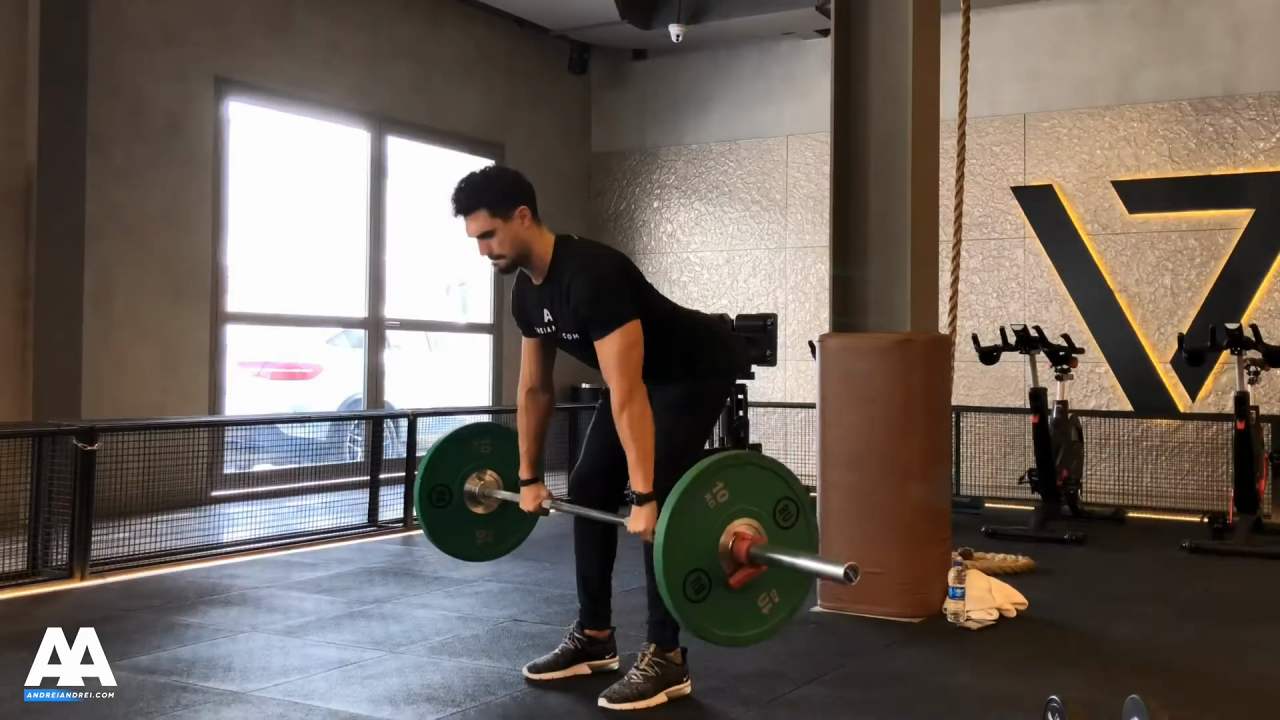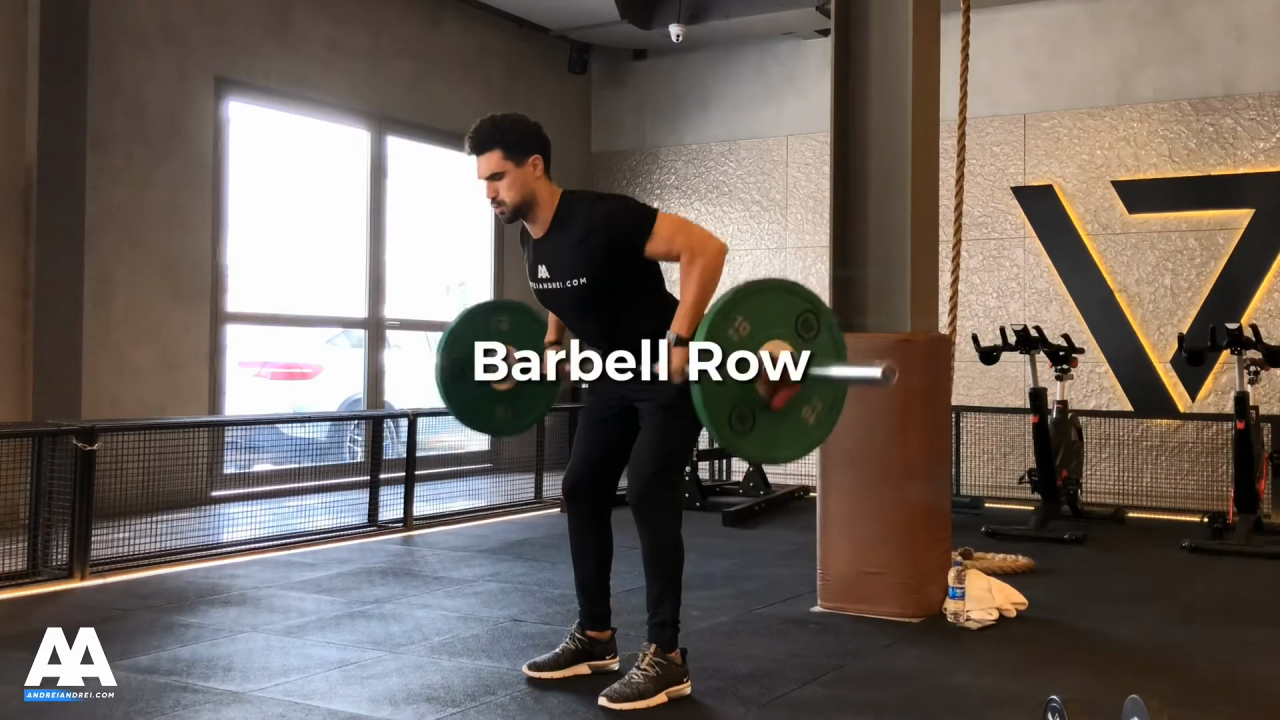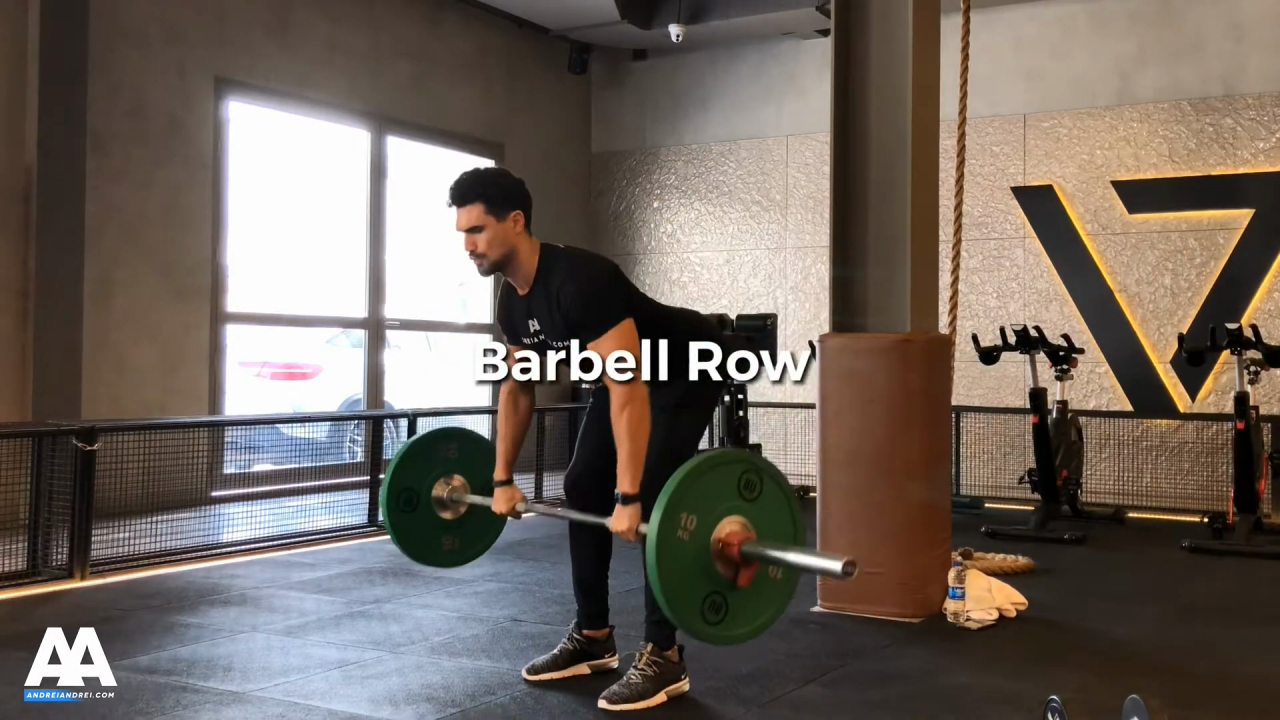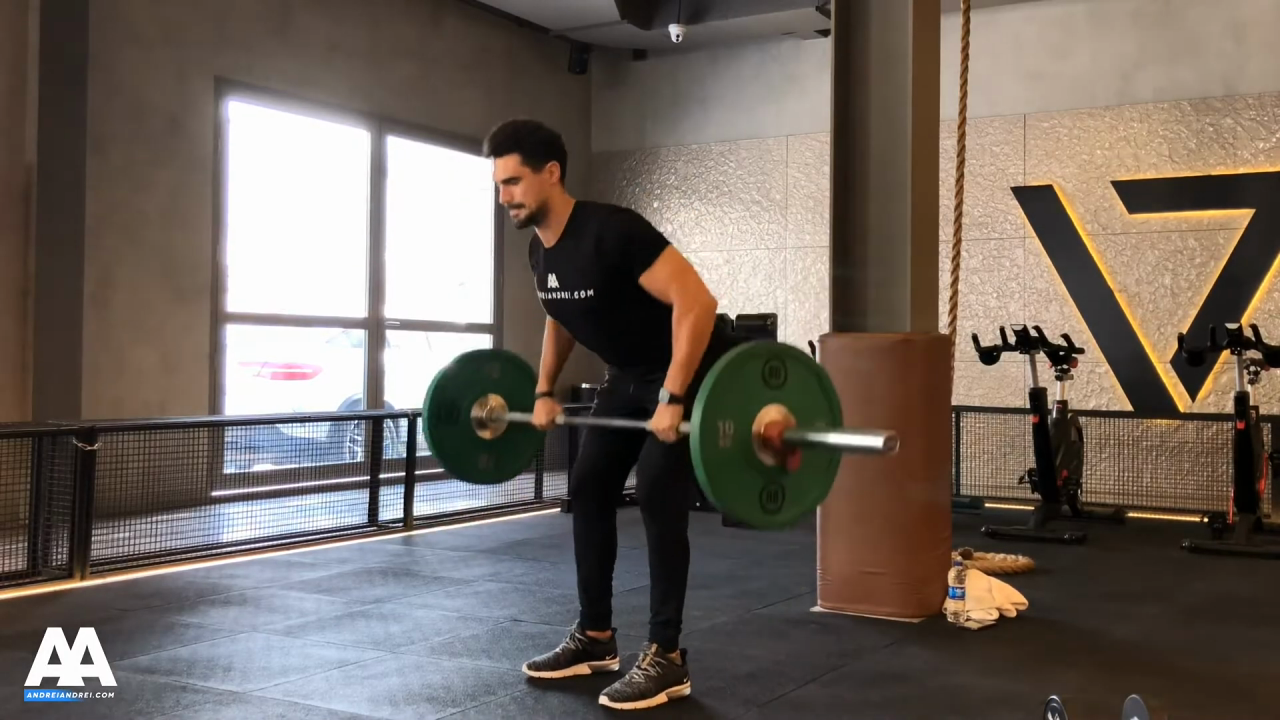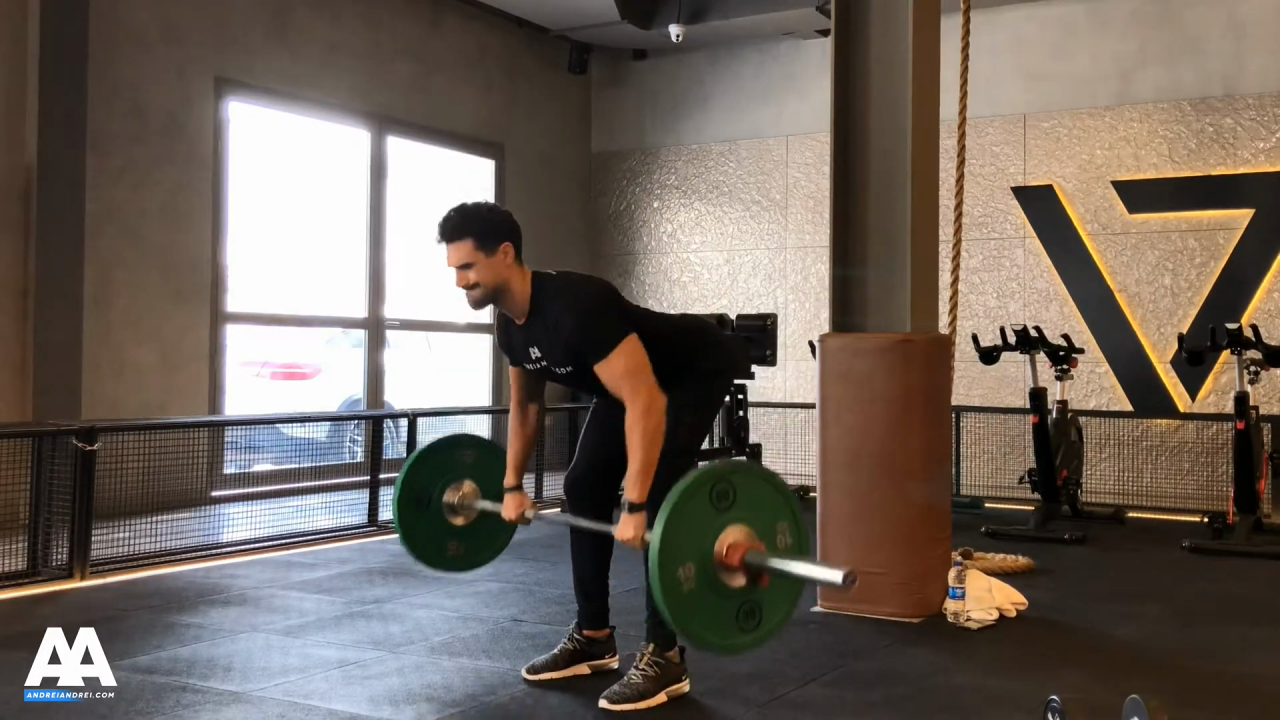
dt=1s
person 1, frame 1
left shoulder: (593, 275)
right shoulder: (526, 292)
left elbow: (627, 394)
right elbow: (534, 387)
left wrist: (644, 498)
right wrist: (529, 476)
left hip: (696, 365)
right hip: (640, 372)
left knee: (658, 496)
right knee: (588, 487)
left ankle: (665, 657)
right ankle: (594, 636)
person 1, frame 2
left shoulder: (601, 217)
right shoulder: (531, 237)
left elbow: (706, 248)
left wrist: (680, 340)
right wrist: (553, 341)
left hip: (672, 371)
right hip: (614, 370)
left knee: (648, 495)
right knee: (581, 490)
left ankle: (665, 657)
right ankle: (594, 636)
person 1, frame 3
left shoulder: (581, 281)
right shoulder: (512, 300)
left elbow: (629, 393)
right elbow: (516, 390)
left wrist: (629, 498)
right wrist: (502, 479)
left hip: (685, 370)
right hip: (629, 371)
left knee: (651, 499)
right knee: (581, 490)
left ankle: (663, 657)
right ankle: (592, 636)
person 1, frame 4
left shoulder: (612, 231)
right shoulder: (540, 250)
left elbow: (696, 302)
right elbow: (560, 321)
left wrist: (673, 401)
right wrist: (545, 392)
left hip: (689, 369)
right hip: (629, 373)
left knee: (658, 494)
right knee: (588, 489)
left ankle: (666, 658)
right ankle: (595, 637)
person 1, frame 5
left shoulder: (576, 307)
right shoulder: (510, 324)
left elbow: (646, 402)
right elbow: (525, 403)
left wrist: (636, 510)
right wrist: (514, 485)
left hip: (694, 369)
right hip: (630, 379)
left knee: (652, 500)
right knee: (582, 490)
left ankle: (664, 658)
right ankle: (592, 636)
